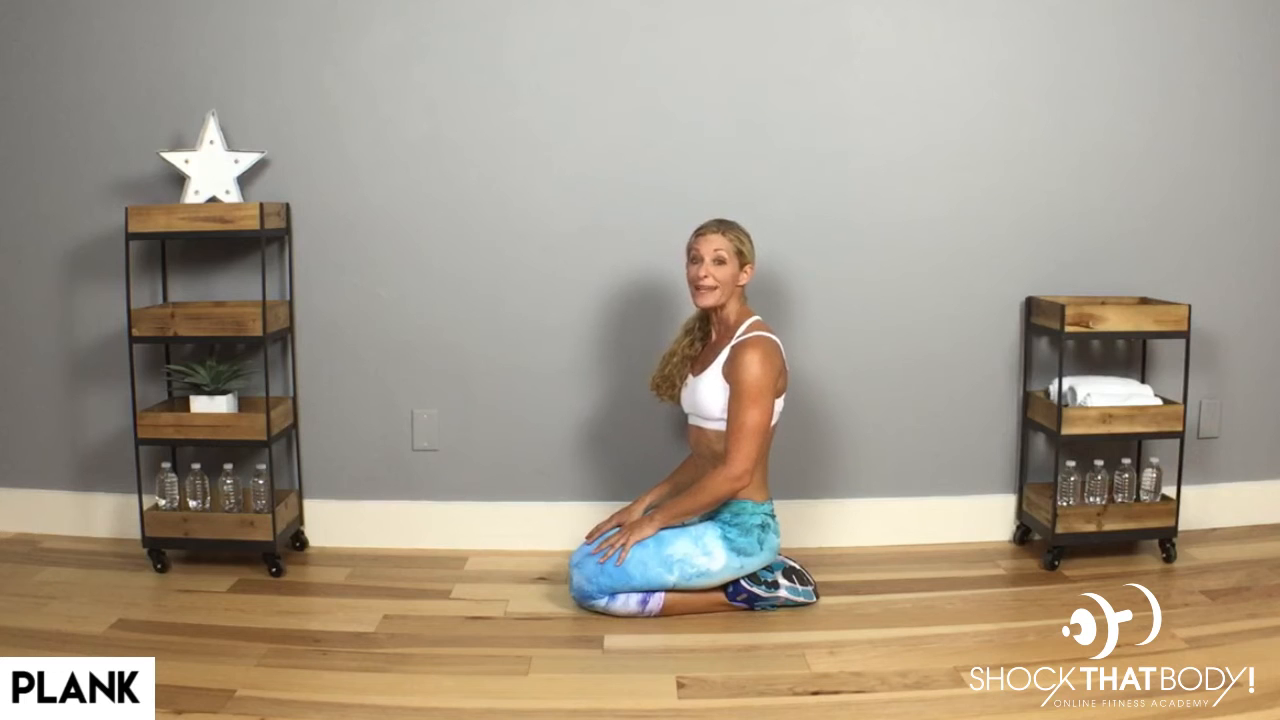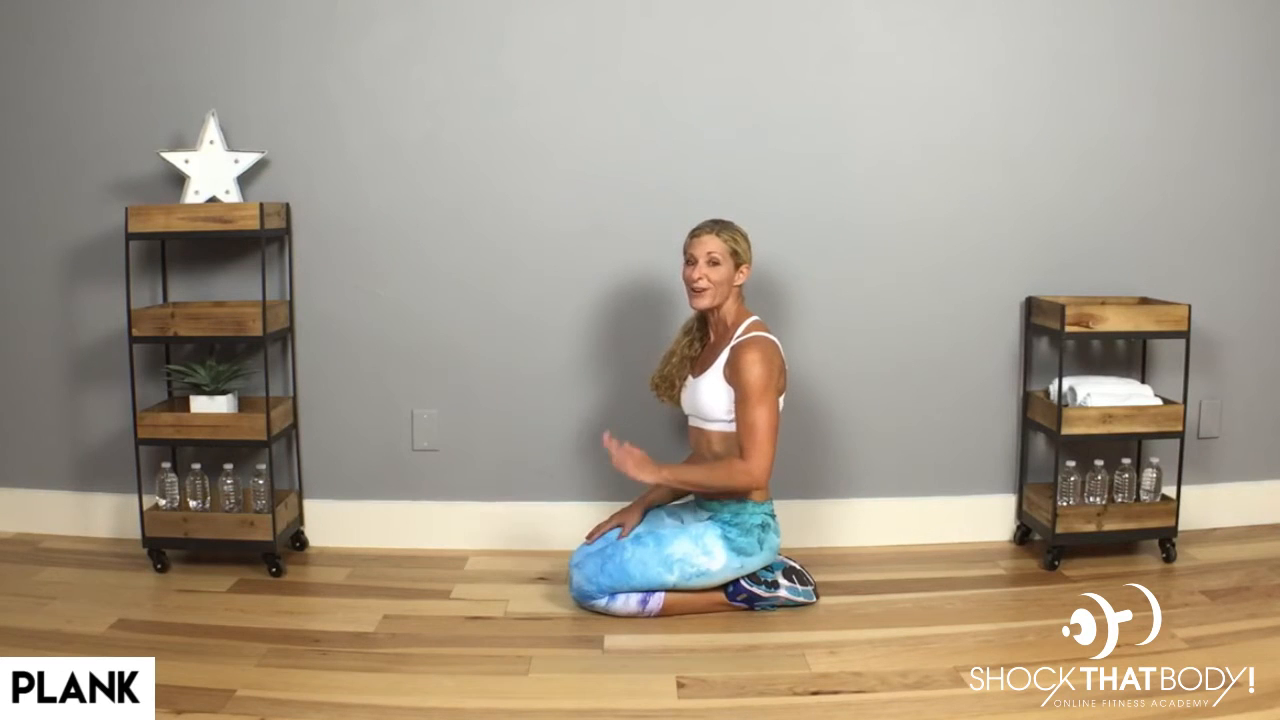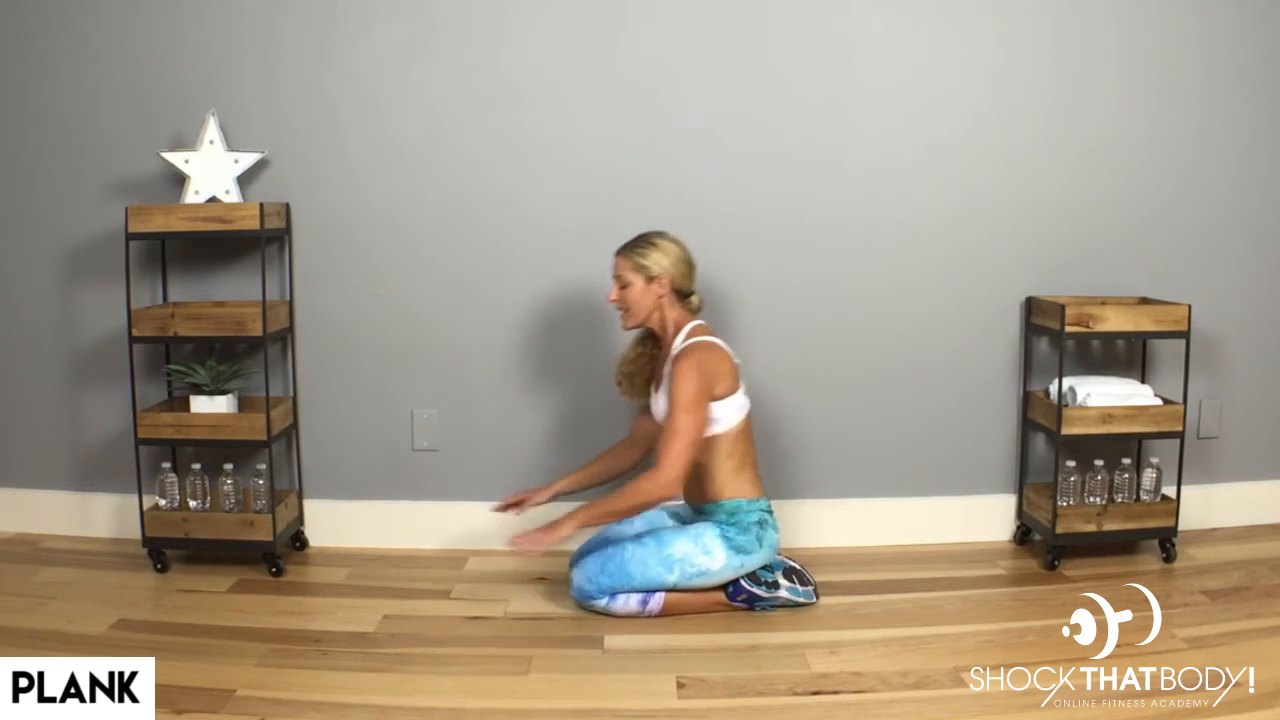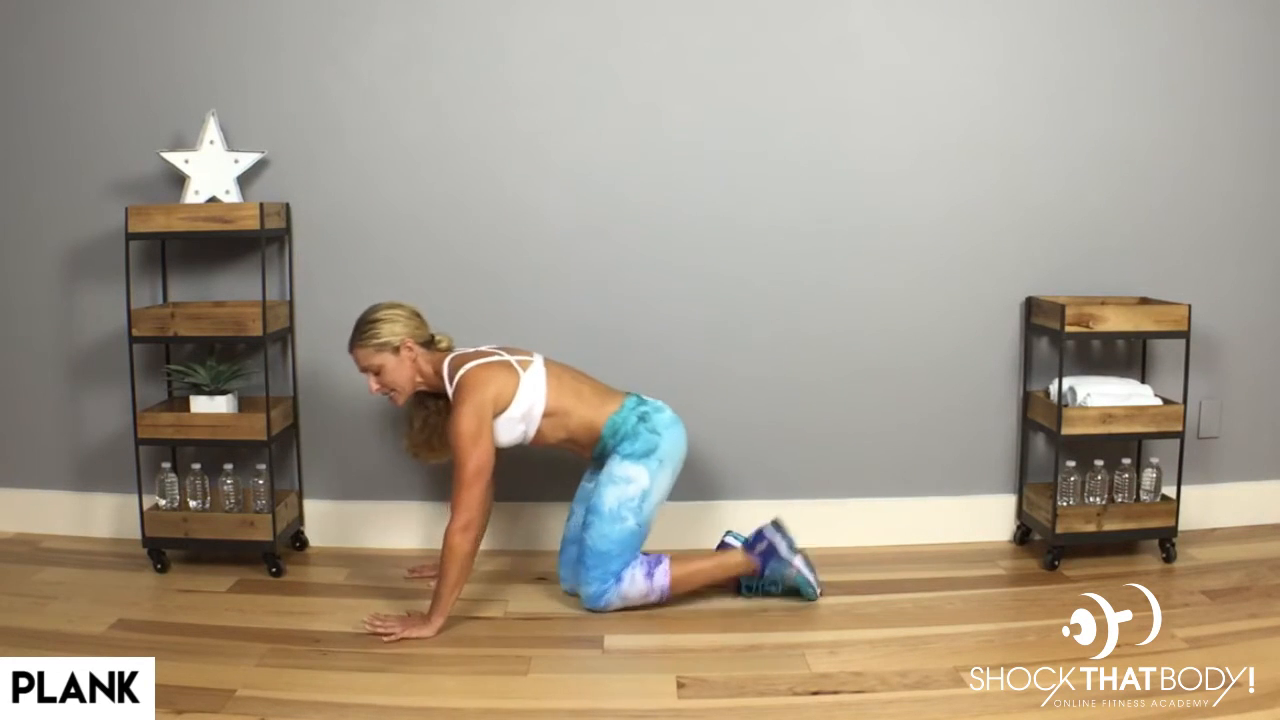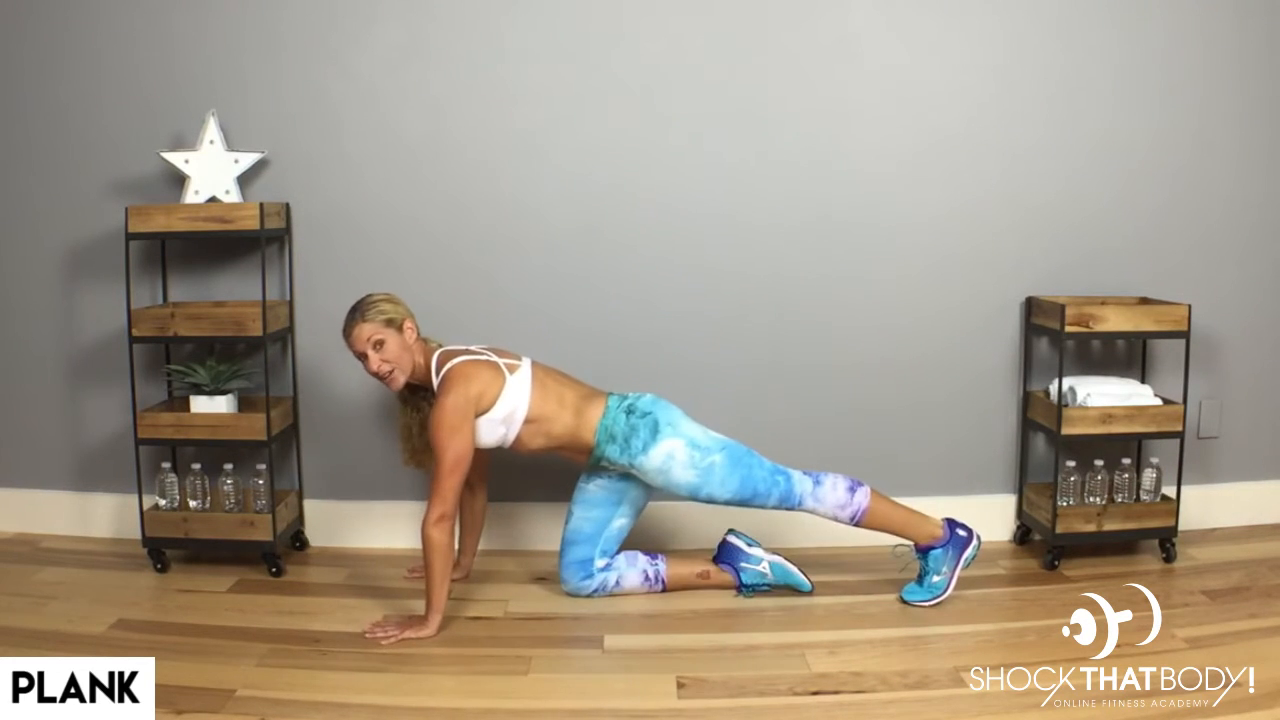
dt=1s
person 1, frame 1
left shoulder: (753, 350)
right shoulder: (706, 339)
left elbow: (736, 472)
left wrist: (655, 519)
right wrist: (645, 502)
left hip: (739, 528)
right hip: (709, 514)
left knee: (589, 581)
right knee: (586, 560)
left ankle: (742, 592)
right ankle: (752, 572)
person 1, frame 2
left shoulder: (751, 350)
right shoulder: (703, 341)
left elbow: (754, 469)
left wrist: (659, 474)
right wrist: (643, 503)
left hip: (739, 528)
right hip: (708, 513)
left knee: (588, 582)
right knee: (586, 560)
left ankle: (743, 591)
right ankle: (752, 573)
person 1, frame 3
left shoulder: (694, 360)
right shoulder: (671, 348)
left elbow: (666, 480)
right elbow: (635, 446)
left wrist: (573, 521)
right wrist: (550, 489)
left hip: (737, 529)
right hip: (706, 517)
left knee: (591, 584)
right knee: (586, 562)
left ankle: (739, 591)
right ankle: (753, 565)
person 1, frame 4
left shoulder: (472, 395)
right shoulder: (457, 375)
left elbow: (464, 521)
right elbow: (483, 488)
left wrist: (434, 618)
right wrist: (459, 565)
left hip: (643, 433)
right hip: (619, 441)
left knee: (601, 594)
right knee: (579, 578)
left ankle: (759, 555)
right ankle: (737, 560)
person 1, frame 5
left shoulder: (453, 392)
right shoulder: (454, 373)
left elbow: (439, 515)
right elbow: (475, 483)
left wrist: (431, 619)
right wrist: (463, 561)
left hip: (639, 432)
right hip: (613, 458)
left knee: (783, 488)
right knee: (581, 576)
left ankle: (944, 537)
right ankle: (736, 568)
